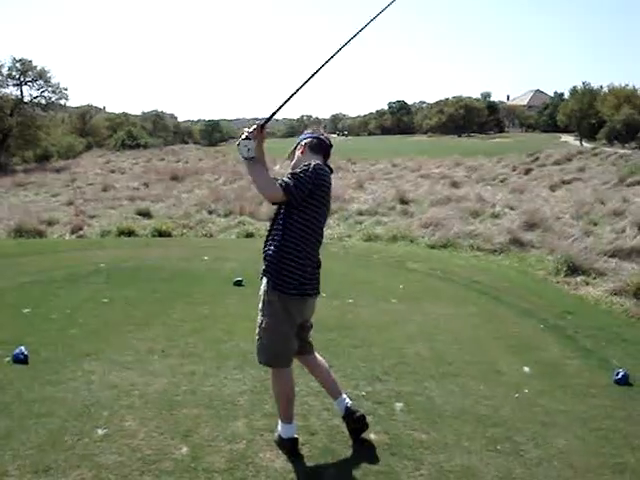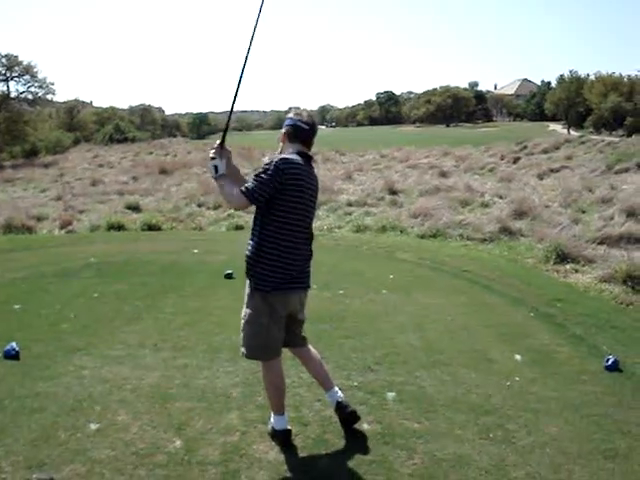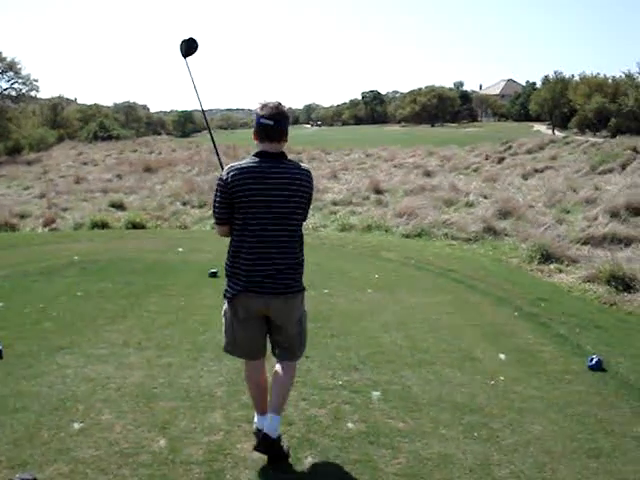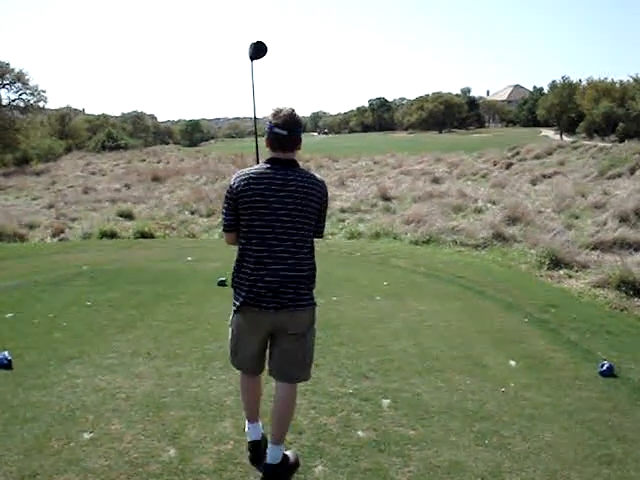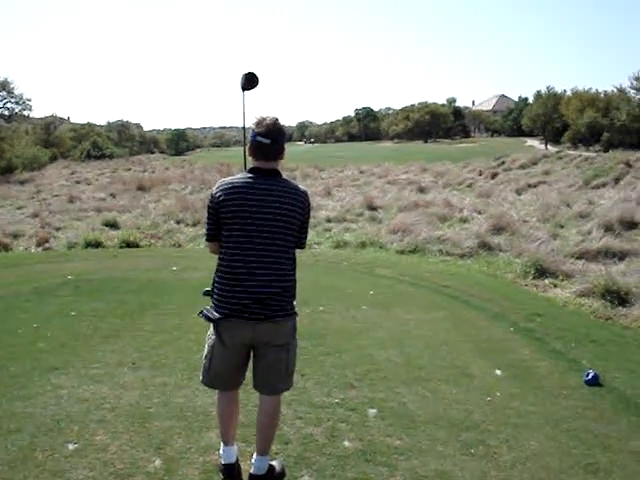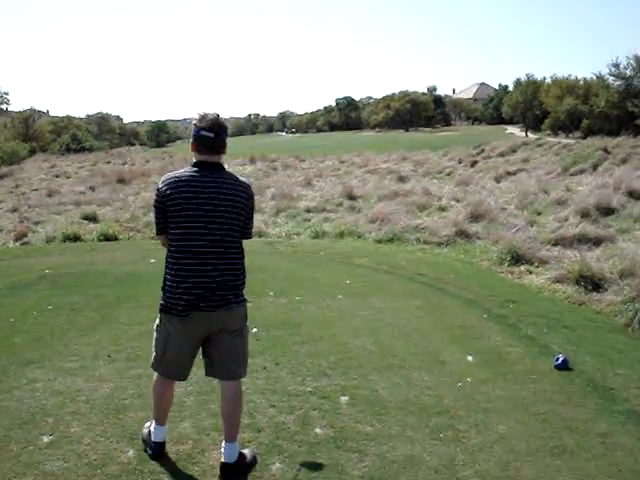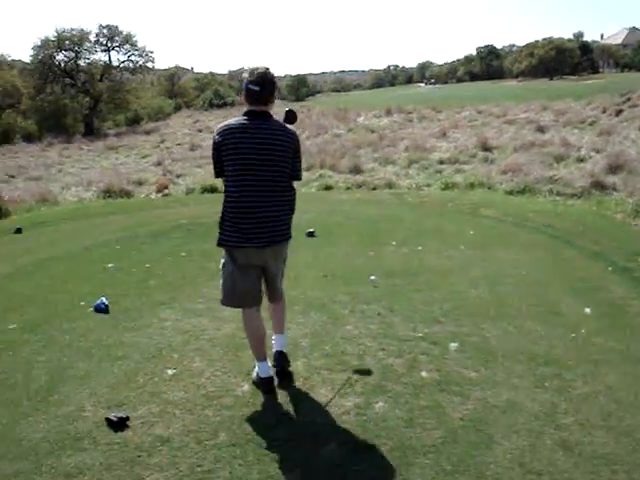
dt=0.5s
person 1, frame 1
left shoulder: (314, 169)
right shoulder: (316, 181)
left elbow: (273, 193)
right elbow: (276, 187)
left wrist: (253, 158)
right wrist: (258, 152)
left hip: (284, 284)
right hip: (304, 285)
left knee: (280, 362)
right knee: (303, 351)
left ankle: (287, 435)
right ankle: (348, 410)
person 1, frame 2
left shoulder: (279, 165)
right shoulder: (309, 174)
left elbow: (239, 202)
left wrist: (220, 172)
right wrist: (233, 170)
left hip: (267, 280)
right hip: (297, 280)
left knee: (269, 356)
right knee: (298, 343)
left ankle: (279, 426)
right ankle: (339, 403)
person 1, frame 3
left shoulder: (233, 174)
right shoulder: (303, 176)
left elbow: (223, 229)
left hip: (244, 283)
right hip: (288, 285)
left knee: (253, 358)
right knee: (288, 355)
left ankle: (262, 425)
right ankle: (272, 427)
person 1, frame 4
left shoulder: (241, 181)
right shoulder: (316, 187)
left elbow: (230, 237)
right elbow: (314, 236)
left hip: (251, 296)
right hip: (296, 299)
left knee: (249, 370)
right knee: (287, 381)
left ankle: (254, 436)
person 1, frame 5
left shoulder: (223, 190)
right shoulder: (299, 197)
left elbow: (213, 246)
right elbow: (296, 246)
left hip: (230, 308)
right hip: (277, 310)
left knee: (227, 388)
right knee: (270, 392)
person 1, frame 6
left shoulder: (169, 185)
right shoulder: (242, 190)
left elbow: (164, 239)
right elbow: (241, 238)
left hip: (180, 300)
right hip: (228, 301)
left knee: (166, 374)
right knee: (230, 379)
left ankle: (157, 436)
person 1, frame 7
left shoulder: (224, 133)
right shoulder: (289, 136)
left elbow: (224, 178)
right elbow: (292, 181)
left hip: (239, 234)
right hip: (277, 232)
left knee: (250, 305)
right knee: (276, 294)
left ankle: (264, 372)
right ankle: (281, 351)
